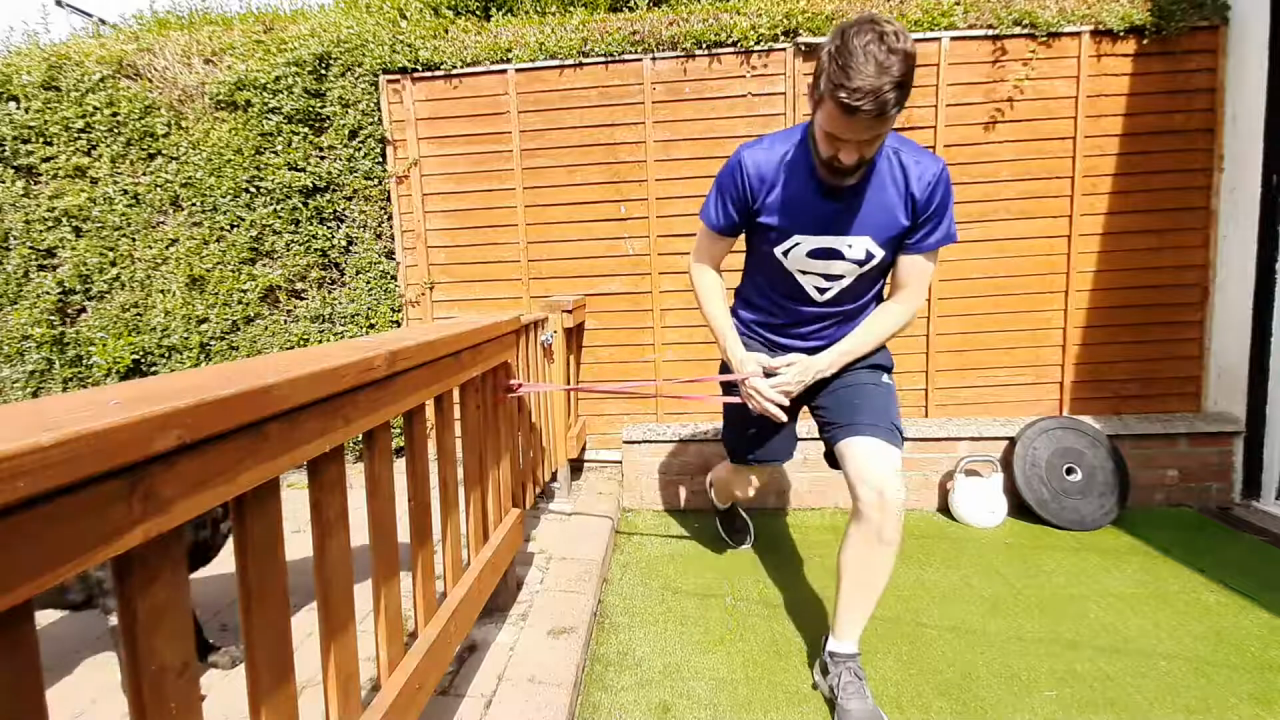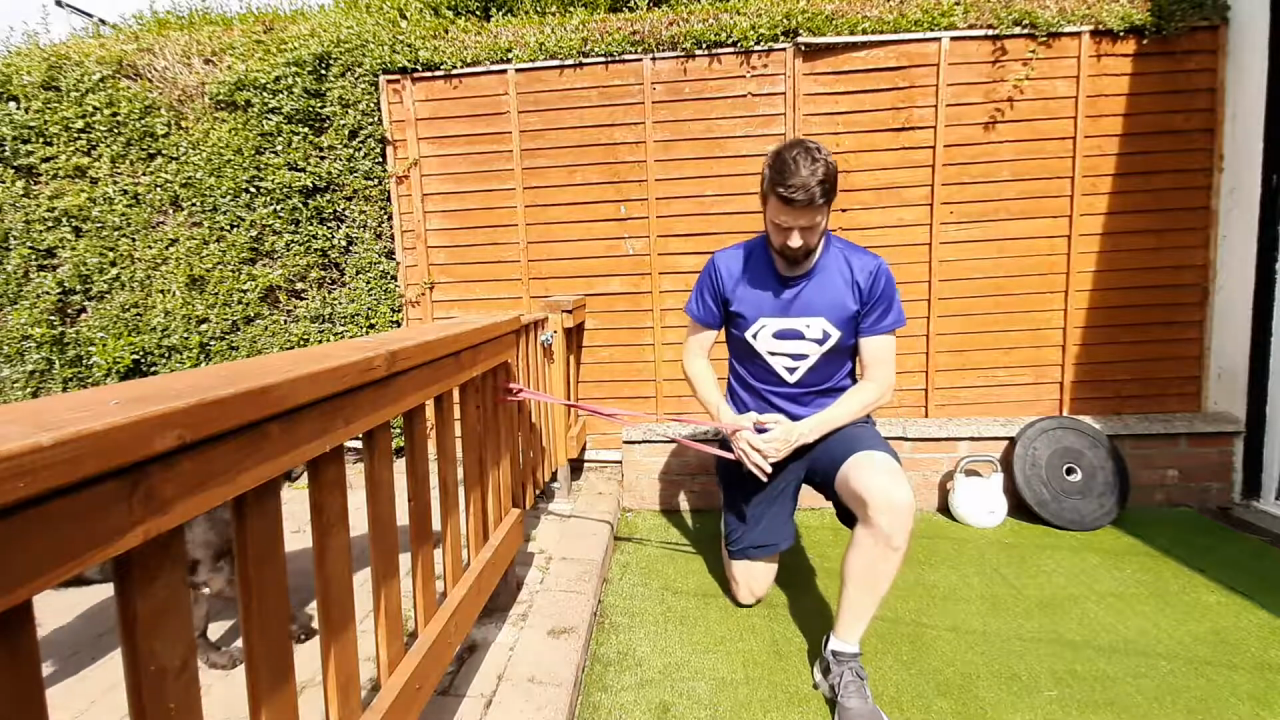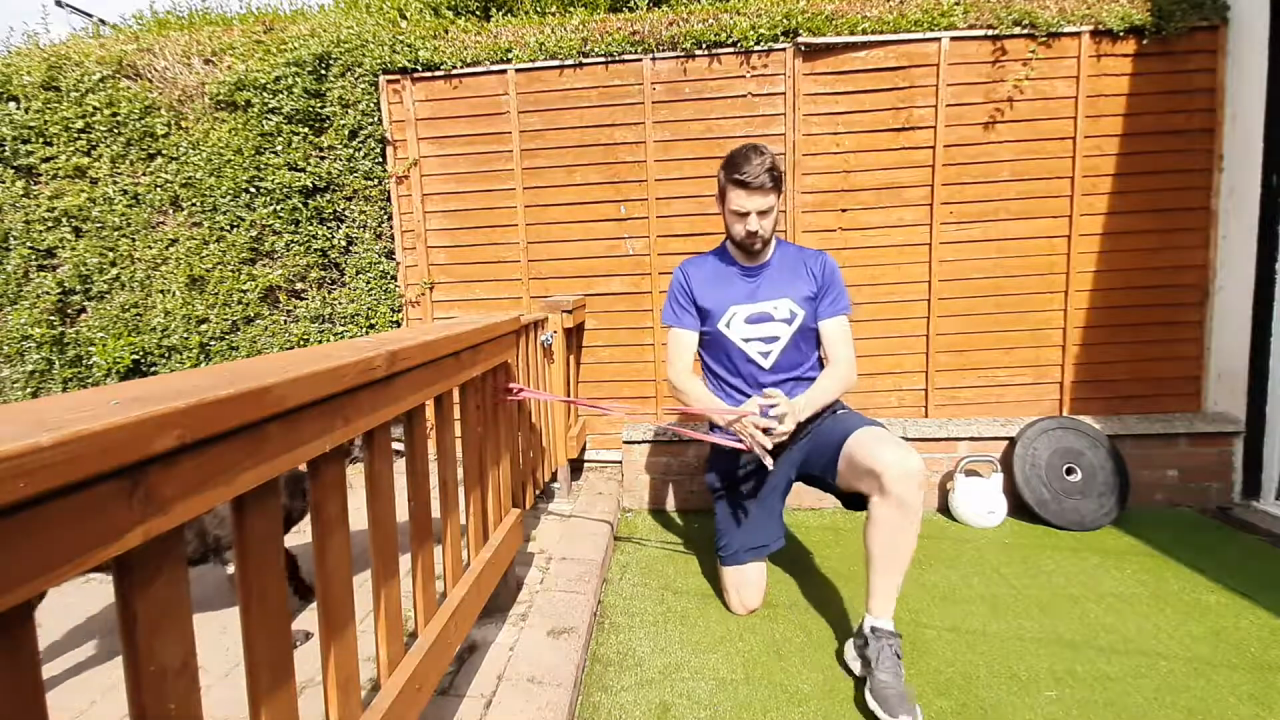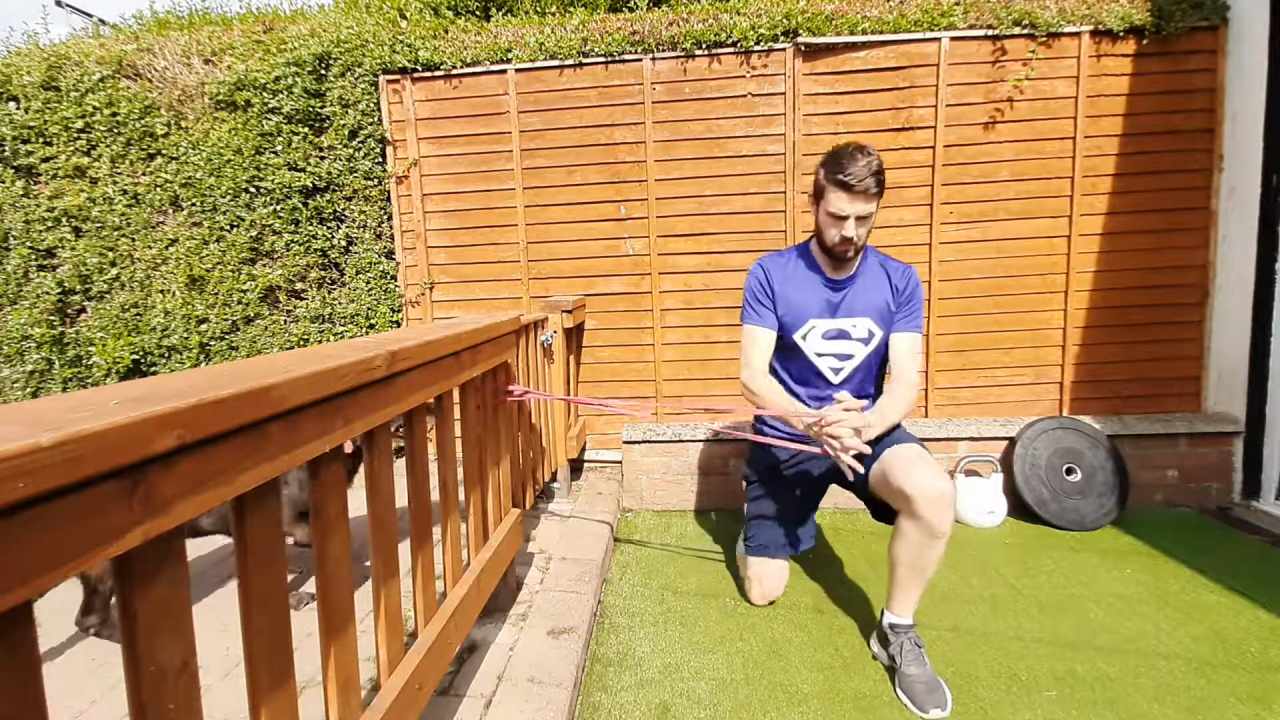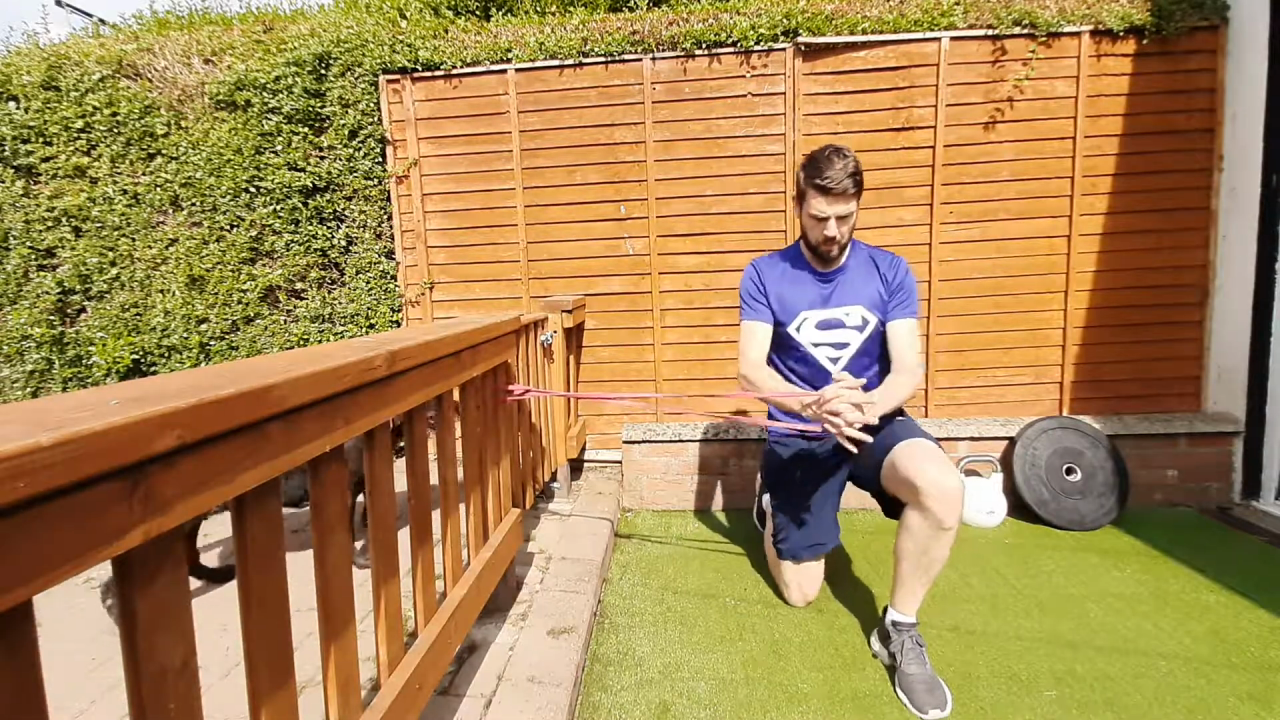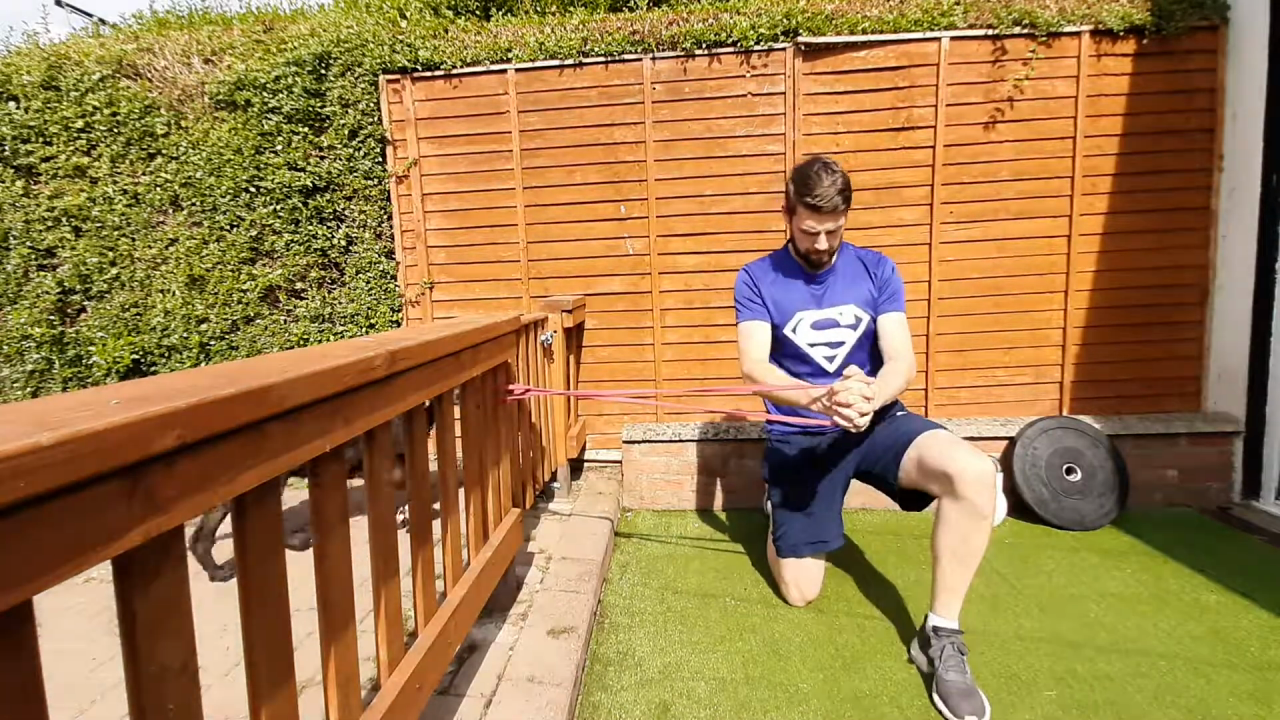
dt=0.5s
person 1, frame 1
left shoulder: (923, 179)
right shoulder: (755, 166)
left elbow: (908, 297)
right elbow: (703, 265)
left wrist: (819, 368)
right wrist: (739, 361)
left hip: (849, 353)
right hip: (760, 349)
left knee: (883, 495)
right knee: (743, 485)
left ankle: (840, 659)
right ankle: (720, 488)
person 1, frame 2
left shoulder: (866, 273)
right shoulder: (726, 269)
left elbow: (879, 381)
right elbow: (694, 355)
left wrist: (801, 433)
right wrist: (729, 423)
left hip: (832, 422)
right hip: (755, 431)
left knee: (893, 501)
right knee: (748, 589)
left ankle: (841, 659)
right ankle: (738, 524)
person 1, frame 3
left shoulder: (815, 267)
right shoulder: (693, 277)
left elbow: (843, 367)
right elbow: (680, 374)
left wrist: (793, 411)
right wrist: (733, 417)
left hip: (814, 418)
right hip: (737, 435)
left knee: (902, 468)
right knee: (743, 600)
left ankle: (877, 638)
right ankle: (740, 527)
person 1, frame 4
left shoulder: (899, 280)
right shoulder: (771, 274)
left elbow: (906, 383)
right elbow: (752, 375)
left wrist: (864, 425)
right wrist: (814, 423)
left hip: (866, 426)
right hip: (786, 438)
left knee: (934, 493)
right knee: (762, 593)
left ankle: (897, 631)
right ankle: (761, 519)
person 1, frame 5
left shoulder: (890, 271)
right shoulder: (765, 276)
left elbow: (910, 371)
right elbow: (752, 370)
left wrist: (864, 406)
right wrist: (813, 406)
left hip: (872, 422)
right hip: (798, 437)
left knee: (940, 486)
right knee: (800, 592)
left ankle: (898, 628)
right ankle: (773, 504)
person 1, frame 6
left shoulder: (877, 270)
right shoulder: (757, 280)
left elbow: (902, 361)
right elbow: (754, 367)
left wrist: (868, 397)
right wrist: (823, 400)
left hip: (876, 420)
right hip: (799, 436)
left knee: (974, 474)
right knee: (799, 592)
left ankle: (941, 635)
right ankle: (781, 507)
